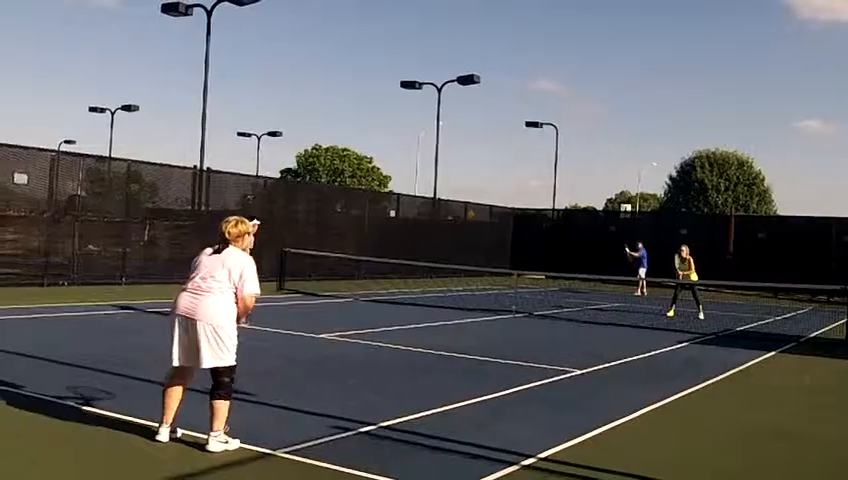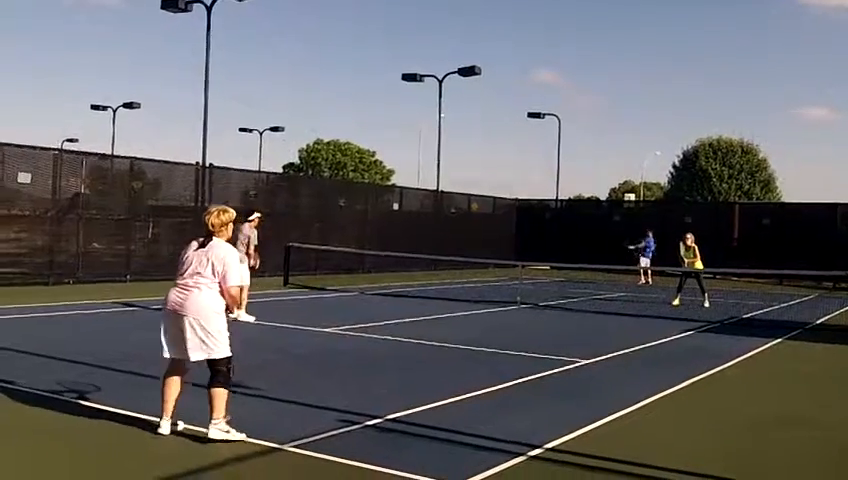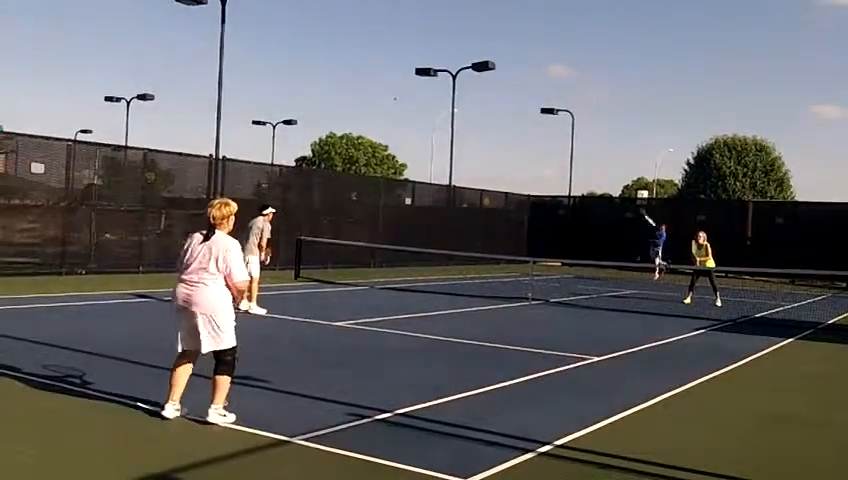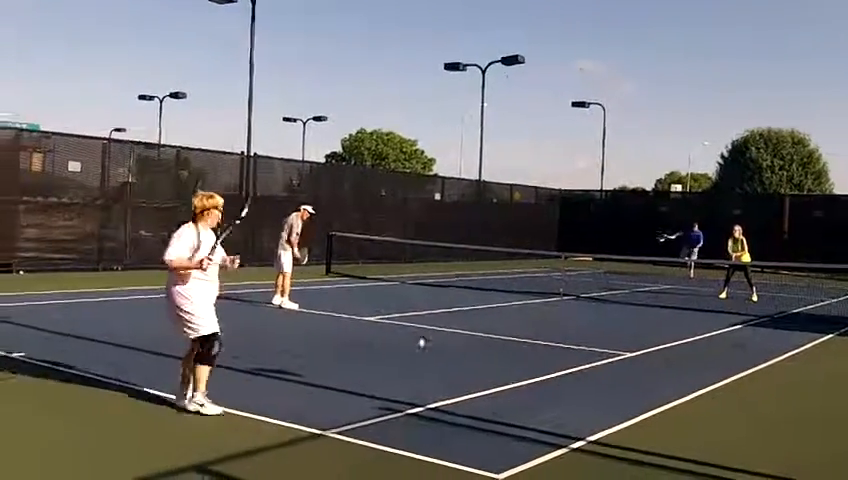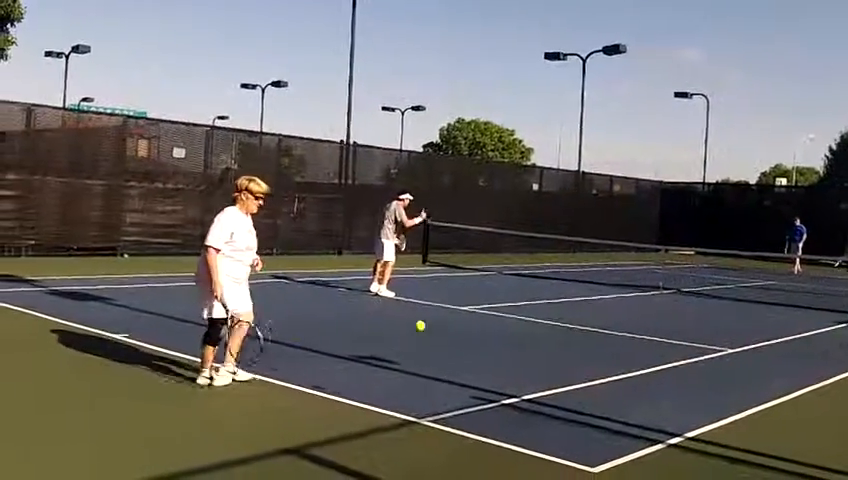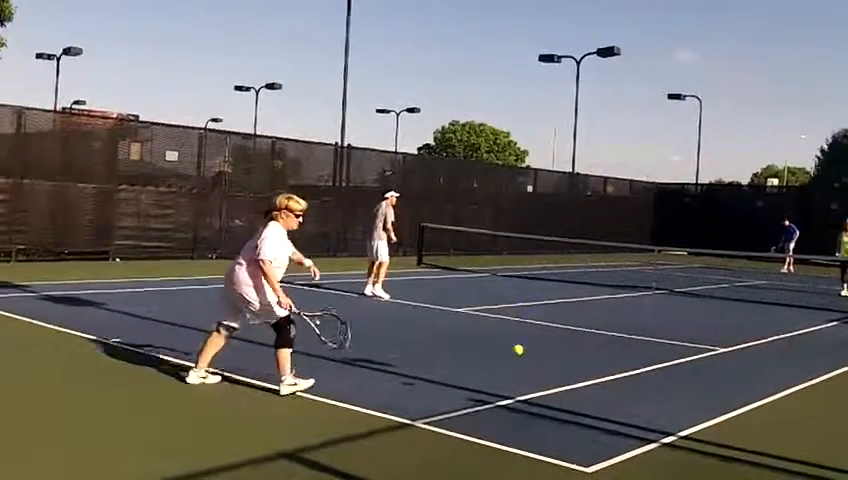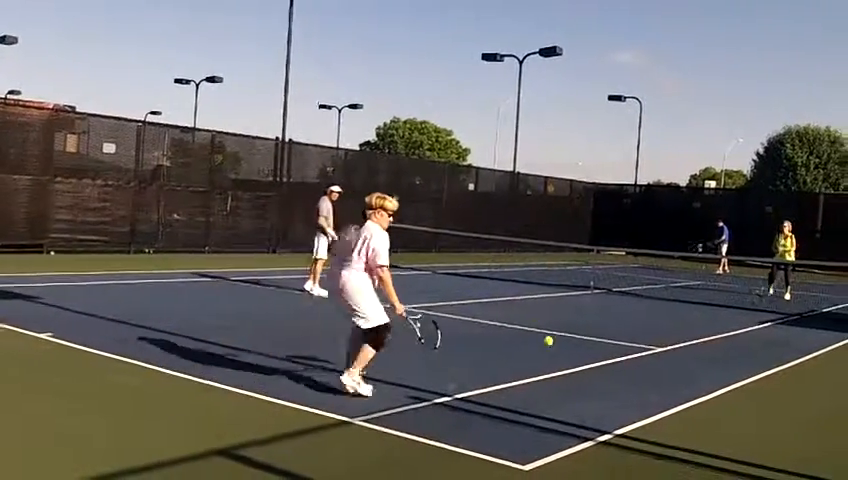
dt=0.7s
person 1, frame 1
left shoulder: (205, 254)
right shoulder: (244, 260)
right elbow: (247, 301)
right wrist: (238, 316)
left hip: (184, 308)
right hip: (214, 316)
left knee: (180, 371)
right knee: (223, 376)
left ankle: (165, 428)
right ankle: (216, 436)
person 1, frame 2
left shoulder: (192, 246)
right shoulder: (227, 251)
right elbow: (232, 291)
right wrist: (232, 306)
left hip: (175, 304)
right hip: (204, 311)
left knee: (177, 364)
right knee: (221, 367)
left ankle: (166, 420)
right ankle: (218, 424)
person 1, frame 3
left shoulder: (192, 239)
right shoulder: (230, 245)
left elbow: (182, 269)
right elbow: (239, 285)
right wrist: (235, 295)
left hip: (185, 299)
right hip: (212, 304)
left knee: (188, 352)
right knee: (226, 356)
left ankle: (172, 405)
right ankle: (217, 410)
person 1, frame 4
left shoulder: (208, 233)
right shoulder: (186, 233)
left elbow: (220, 258)
right elbow: (169, 261)
left wrist: (231, 261)
right wrist: (194, 264)
left hip: (202, 298)
right hip: (187, 296)
left knee: (200, 344)
right knee: (209, 341)
left ankle: (184, 396)
right ankle: (197, 397)
person 1, frame 5
left shoulder: (246, 218)
right shoulder: (227, 218)
right elbow: (210, 250)
left wrist: (254, 259)
right wrist: (216, 282)
left hip: (237, 279)
right hip: (219, 279)
left knee: (245, 319)
right knee: (218, 323)
left ankle: (228, 366)
right ankle: (206, 373)
person 1, frame 6
left shoulder: (278, 230)
right shoulder: (274, 233)
left elbow: (289, 251)
right elbow: (265, 264)
left wrist: (308, 263)
right wrist: (280, 295)
left hip: (240, 283)
right hip: (250, 285)
left knee: (225, 328)
right knee: (285, 326)
left ankle: (198, 372)
right ankle: (287, 380)
person 1, frame 7
left shoulder: (353, 230)
right shoulder: (378, 235)
left elbow: (338, 252)
right elbow: (381, 271)
right wrist: (395, 301)
left hip: (343, 283)
right hip: (357, 286)
left knee: (361, 333)
right knee: (382, 332)
left ankle: (353, 377)
right ankle: (352, 374)
